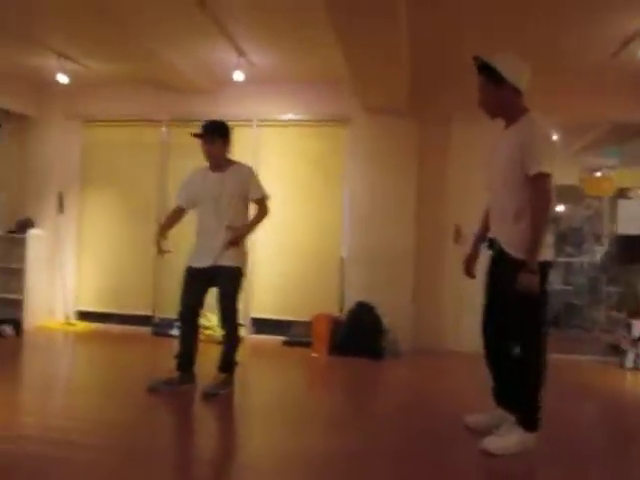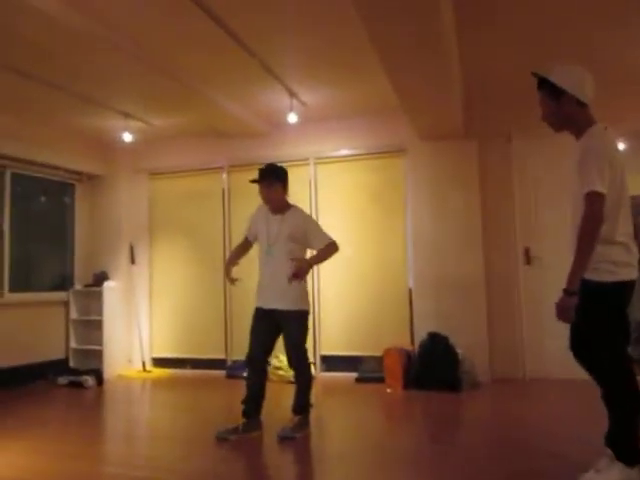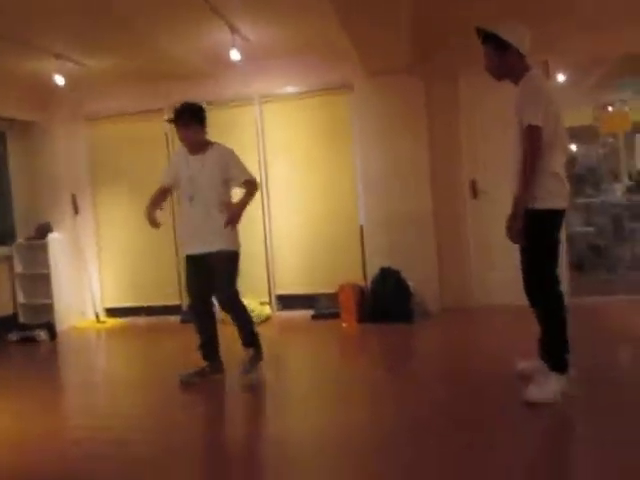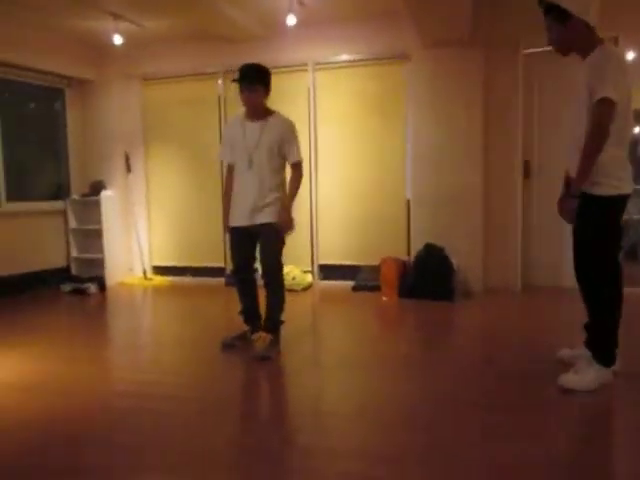
dt=0.7s
person 1, frame 1
left shoulder: (534, 132)
right shoulder: (506, 136)
left elbow: (540, 202)
left wrist: (531, 264)
right wrist: (476, 245)
left hip: (524, 256)
right hip: (503, 252)
left knee: (525, 340)
right knee: (495, 334)
left ankle: (526, 424)
right ankle: (506, 408)
person 1, frame 2
left shoulder: (594, 145)
right shoulder: (595, 141)
left elbow: (594, 218)
left wrist: (571, 287)
left hip: (607, 274)
right hip: (604, 272)
right knee: (586, 349)
person 1, frame 3
left shoulder: (532, 87)
right shoulder: (530, 87)
left elbow: (532, 154)
left wrist: (520, 212)
right wrist: (518, 208)
left hip: (542, 204)
right hip: (539, 203)
left knee: (541, 284)
right knee: (538, 282)
left ankle: (558, 370)
right ankle: (550, 358)
person 1, frame 4
left shoulder: (607, 60)
right shoulder: (592, 65)
left elbow: (601, 129)
left wrist: (575, 189)
right wrist: (571, 187)
left hip: (603, 190)
right hip: (590, 188)
left knee: (602, 273)
right knee: (588, 270)
left ankle: (603, 361)
right ankle: (594, 346)
person 2, frame 1
left shoulder: (244, 174)
right shoulder: (197, 177)
left elbow: (263, 207)
right elbow: (180, 208)
left wrist: (246, 228)
right wrist: (162, 231)
left hip: (230, 258)
right hip: (199, 257)
left knee: (228, 317)
right knee: (187, 313)
left ankle: (226, 374)
right ankle: (184, 372)
person 2, frame 2
left shoulder: (301, 219)
right shoulder: (260, 214)
left elbow: (331, 247)
right elbow: (248, 240)
left wrist: (309, 263)
right wrist: (231, 260)
left hip: (293, 303)
right hip: (265, 302)
left knee: (297, 359)
right knee: (255, 360)
left ankle: (301, 416)
right ankle: (251, 419)
person 2, frame 3
left shoulder: (223, 155)
right shoulder: (179, 159)
left elbow: (251, 184)
right elbow: (166, 187)
left wrist: (239, 206)
right wrist: (151, 206)
left hip: (222, 243)
right hip: (193, 245)
left knee: (227, 298)
right knee: (198, 304)
left ankle: (252, 346)
right ankle: (212, 361)
person 2, frame 4
left shoulder: (283, 126)
right shoulder: (232, 127)
left elbow: (296, 169)
right elbow: (230, 170)
left wrist: (287, 206)
right wrist: (227, 210)
left hip: (271, 213)
right hip: (240, 215)
left knee: (271, 272)
right knee: (241, 271)
left ankle: (271, 332)
right ankle: (253, 326)
